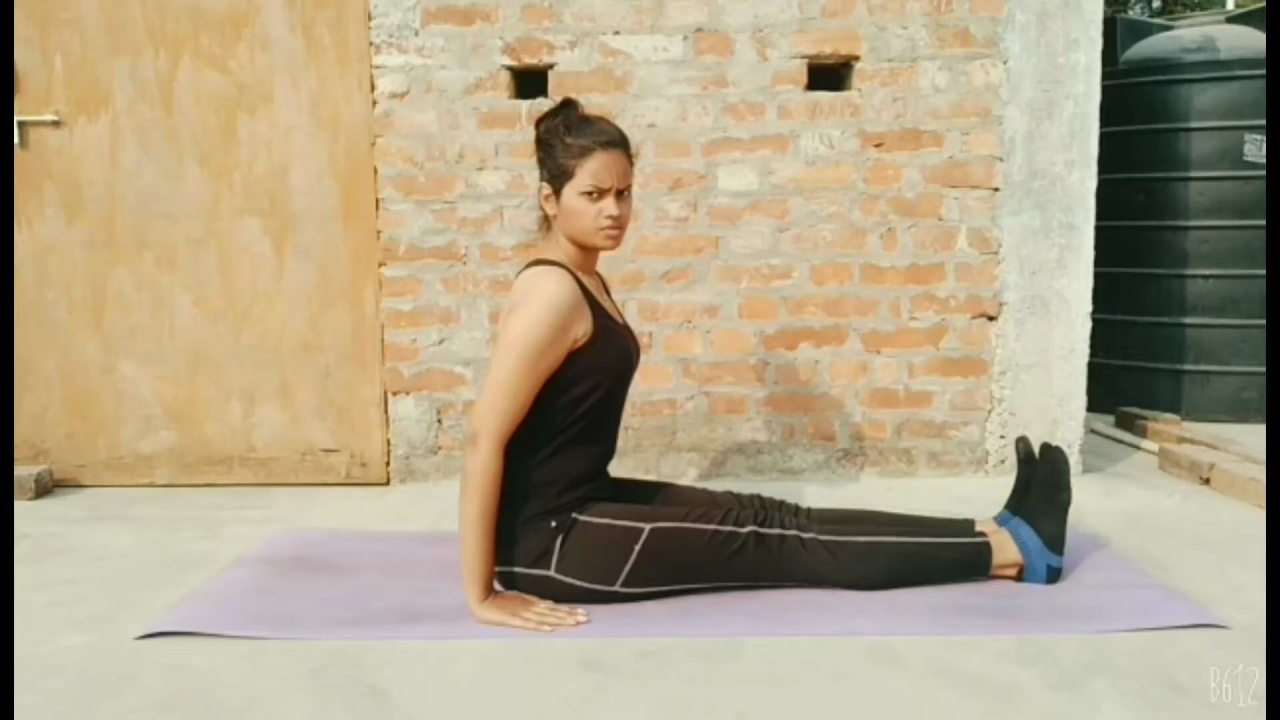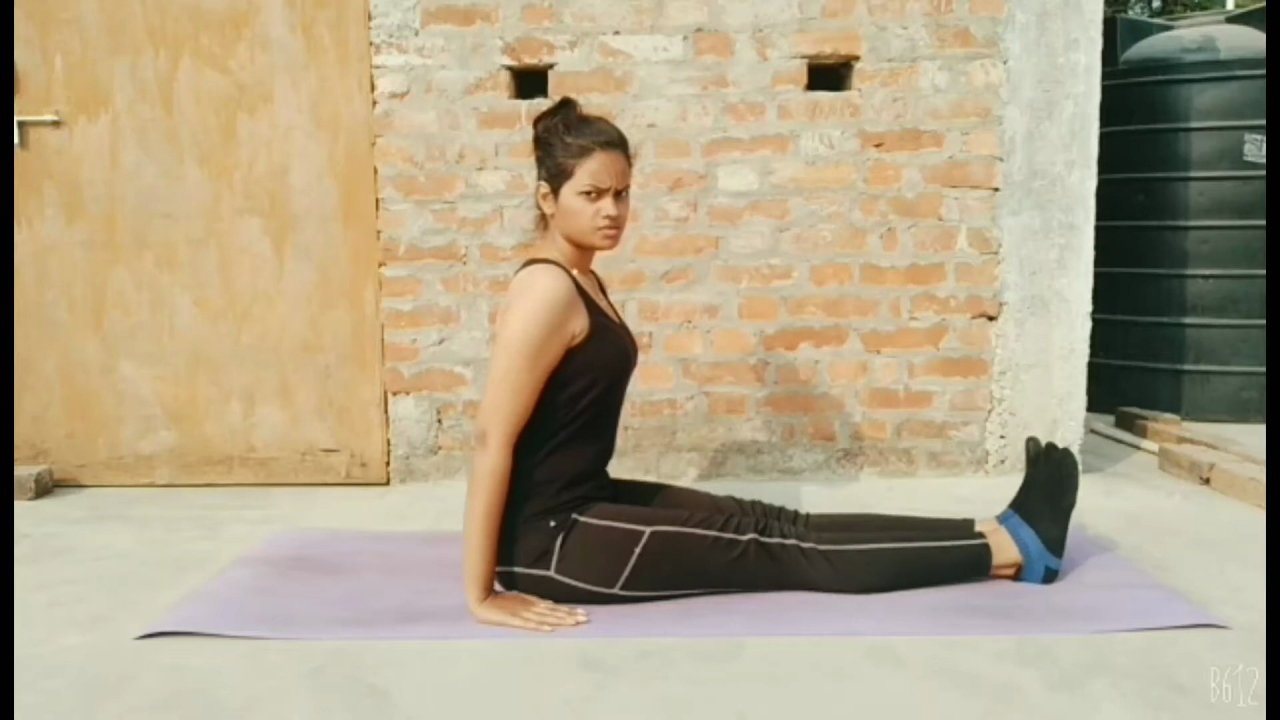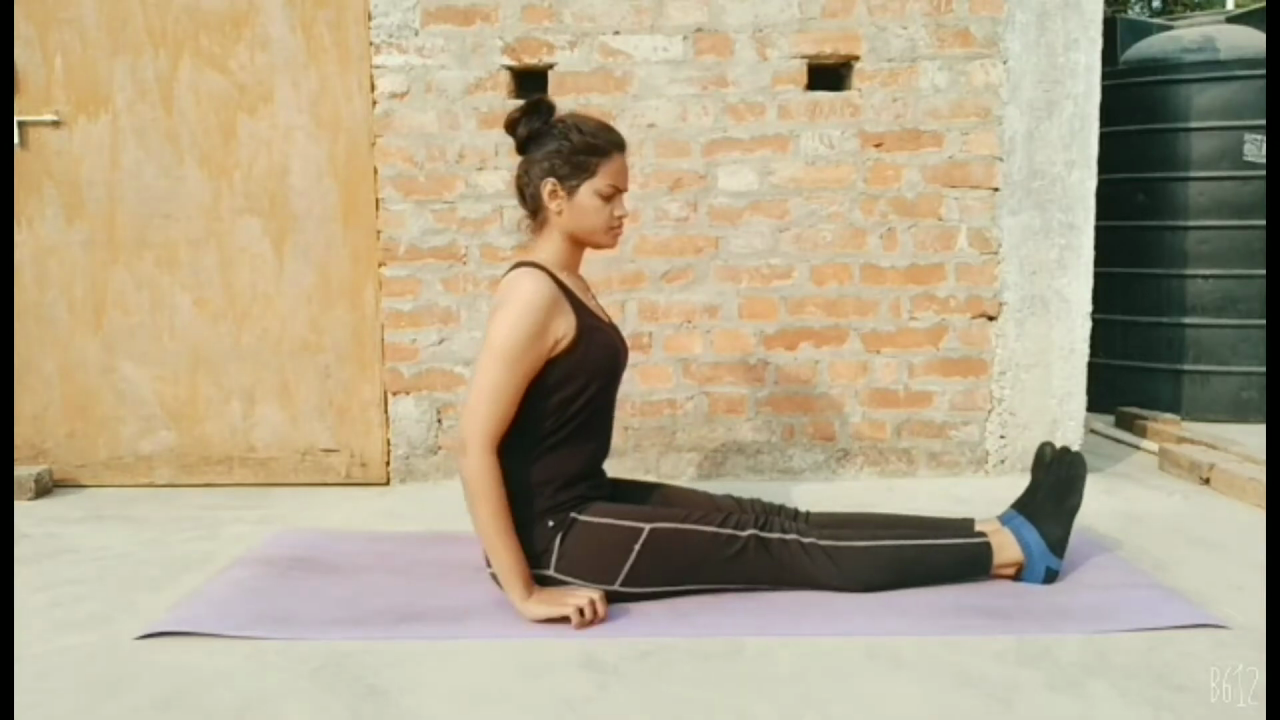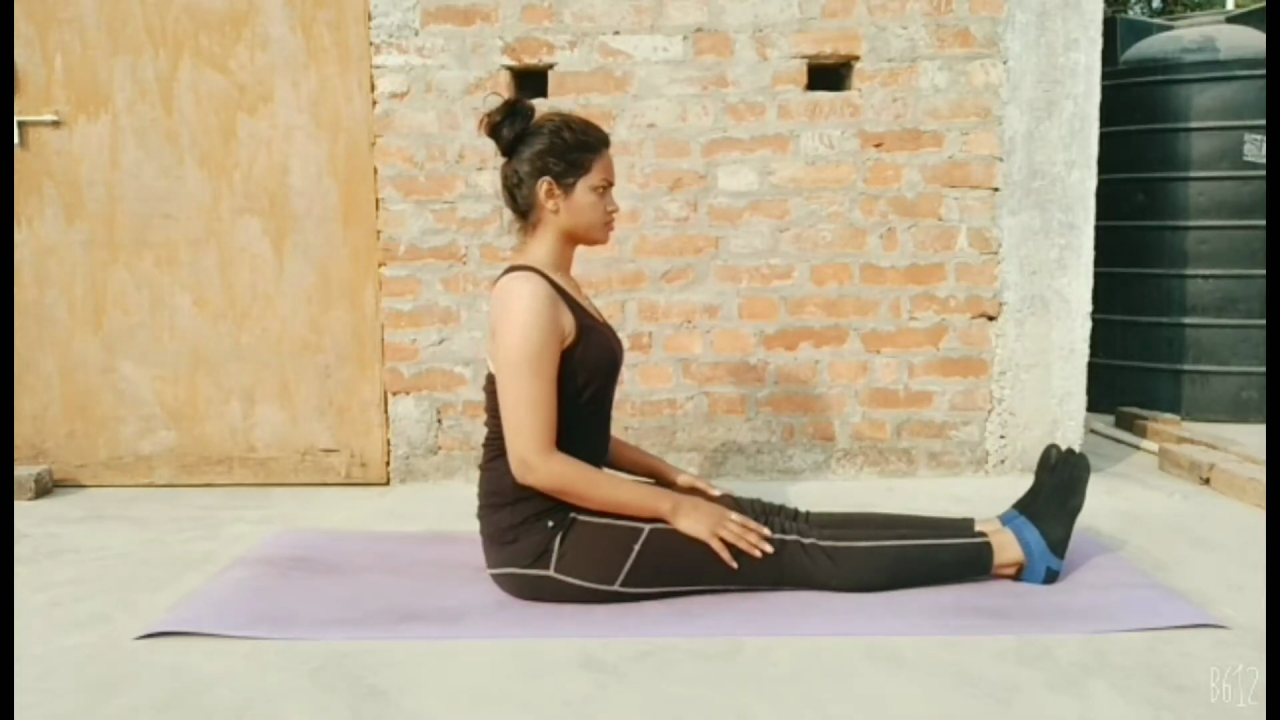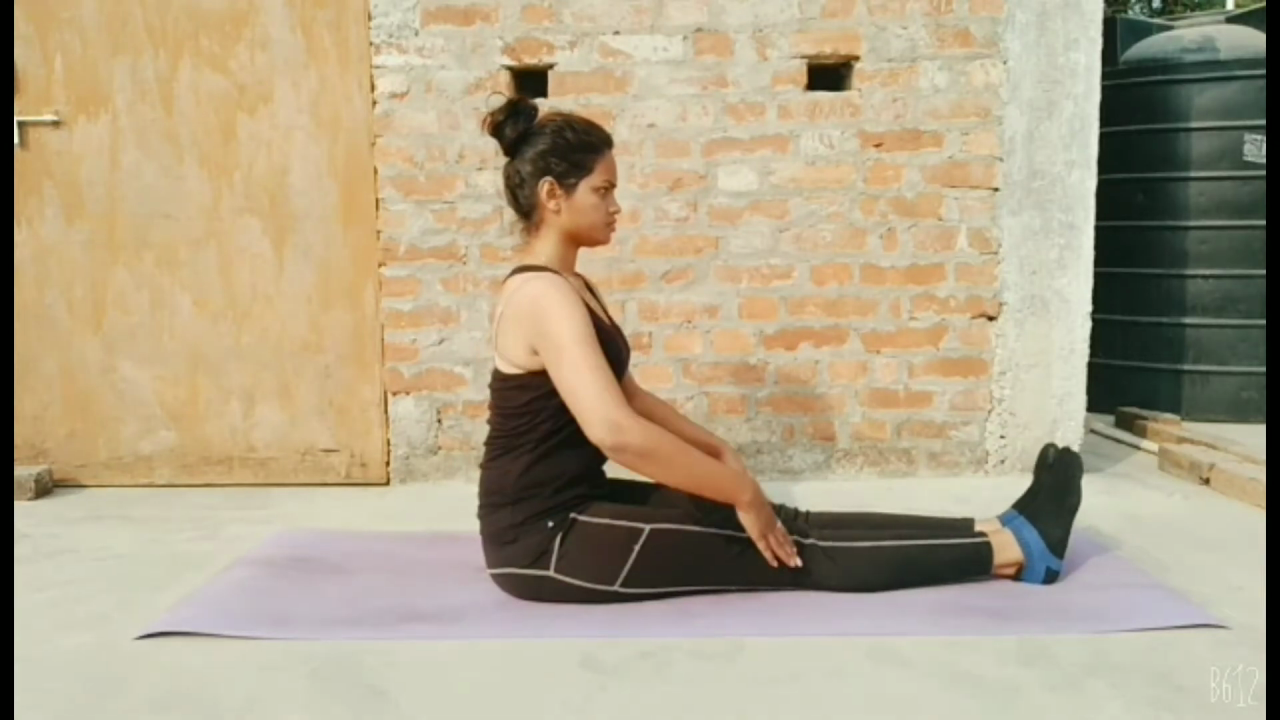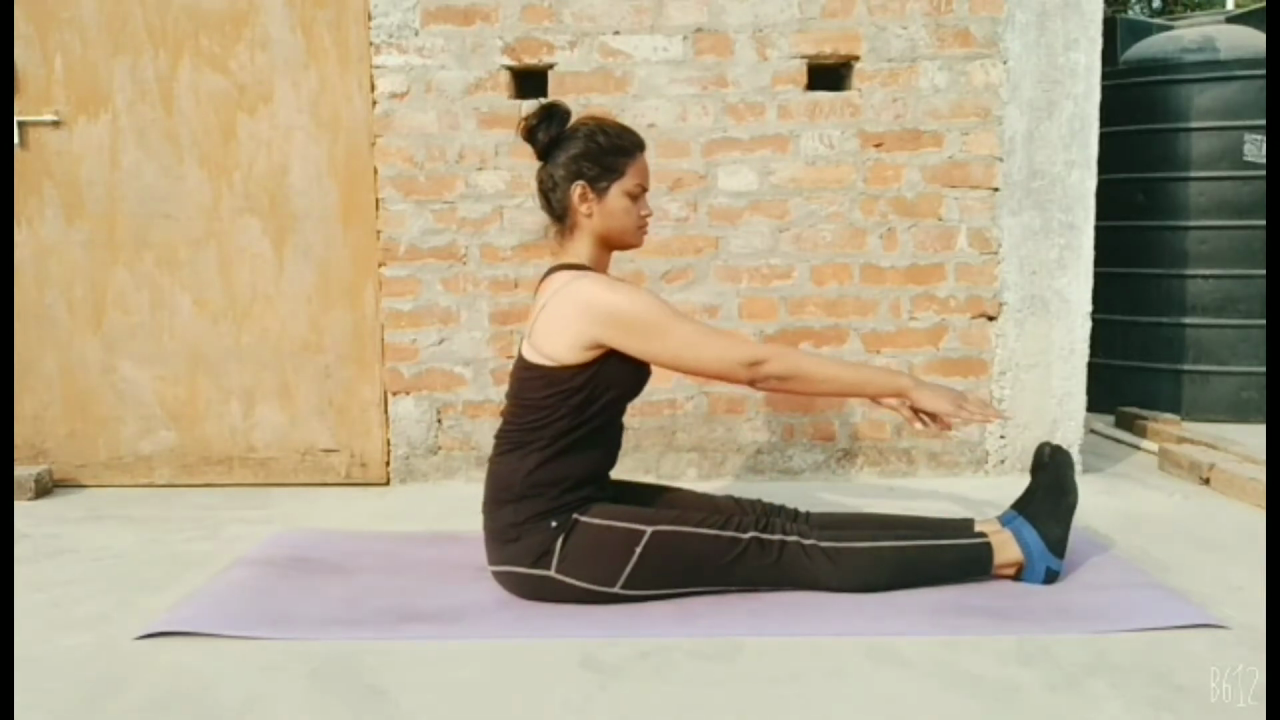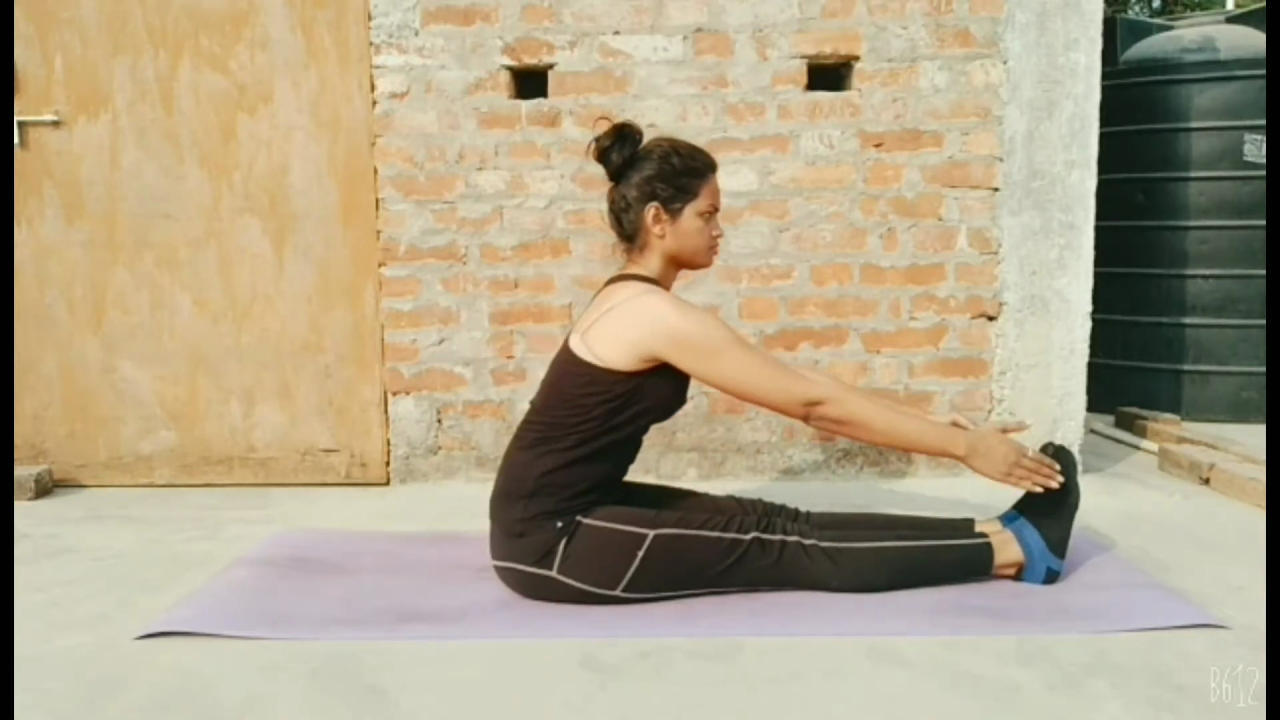
dt=0.7s
person 1, frame 1
left shoulder: (583, 281)
right shoulder: (551, 294)
right elbow: (484, 438)
right wrist: (482, 594)
left hip: (582, 507)
right hip: (550, 539)
left knee: (772, 519)
right knee: (773, 540)
left ankle: (1003, 535)
right ankle: (1016, 551)
person 1, frame 2
left shoulder: (579, 282)
right shoulder: (547, 291)
right elbow: (493, 438)
right wrist: (483, 594)
left hip: (583, 506)
right hip: (549, 539)
left knee: (766, 525)
right knee: (771, 545)
left ankle: (1002, 536)
right ankle: (1013, 549)
person 1, frame 3
left shoulder: (564, 284)
right shoulder: (533, 295)
right elbow: (475, 447)
right wrist: (521, 587)
left hip: (579, 505)
right hip: (549, 535)
left knee: (768, 521)
right knee: (771, 545)
left ankle: (1000, 535)
right ankle: (1012, 549)
person 1, frame 4
left shoulder: (556, 287)
right shoulder: (528, 297)
right elbow: (534, 461)
left wrist: (668, 476)
right wrist: (674, 509)
left hip: (569, 517)
right hip: (543, 540)
left knee: (775, 524)
right knee: (776, 544)
left ankle: (1000, 535)
right ankle: (1014, 549)
person 1, frame 5
left shoulder: (569, 288)
right shoulder: (543, 298)
left elbow: (628, 400)
right elbow: (617, 433)
left wrist: (715, 451)
right wrist: (742, 491)
left hip: (573, 510)
right hip: (542, 540)
left knee: (773, 525)
right knee: (763, 542)
left ankle: (996, 536)
right ankle: (1011, 549)
person 1, frame 6
left shoulder: (583, 288)
right shoulder: (593, 299)
left elbow: (738, 359)
right elbow: (754, 364)
left wrist: (876, 389)
right wrist: (904, 384)
left hip: (573, 510)
right hip: (544, 542)
left knee: (769, 523)
right knee: (771, 544)
left ankle: (996, 535)
right ankle: (1011, 549)
person 1, frame 7
left shoulder: (637, 299)
right shoulder: (657, 316)
left elbow: (798, 386)
right elbow: (815, 402)
right wrist: (964, 446)
left hip: (574, 513)
right hip: (549, 541)
left knee: (773, 523)
right knee: (776, 547)
left ankle: (998, 534)
right ankle: (1014, 550)
